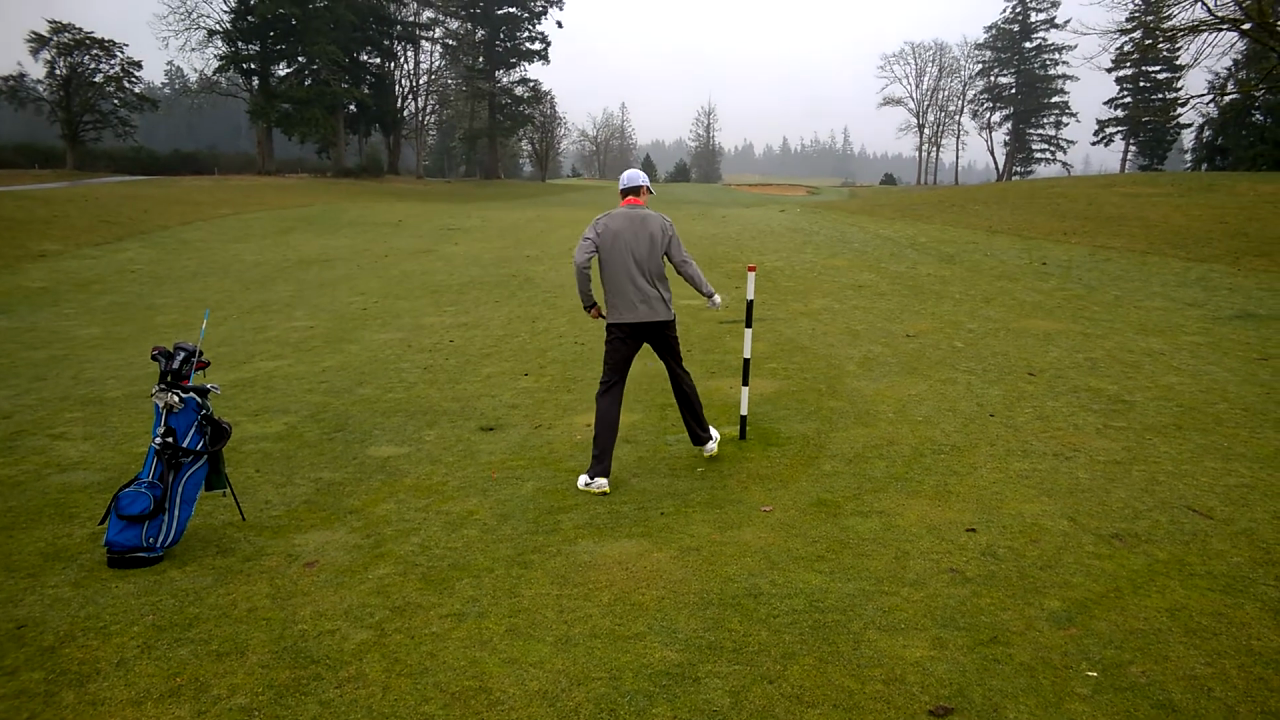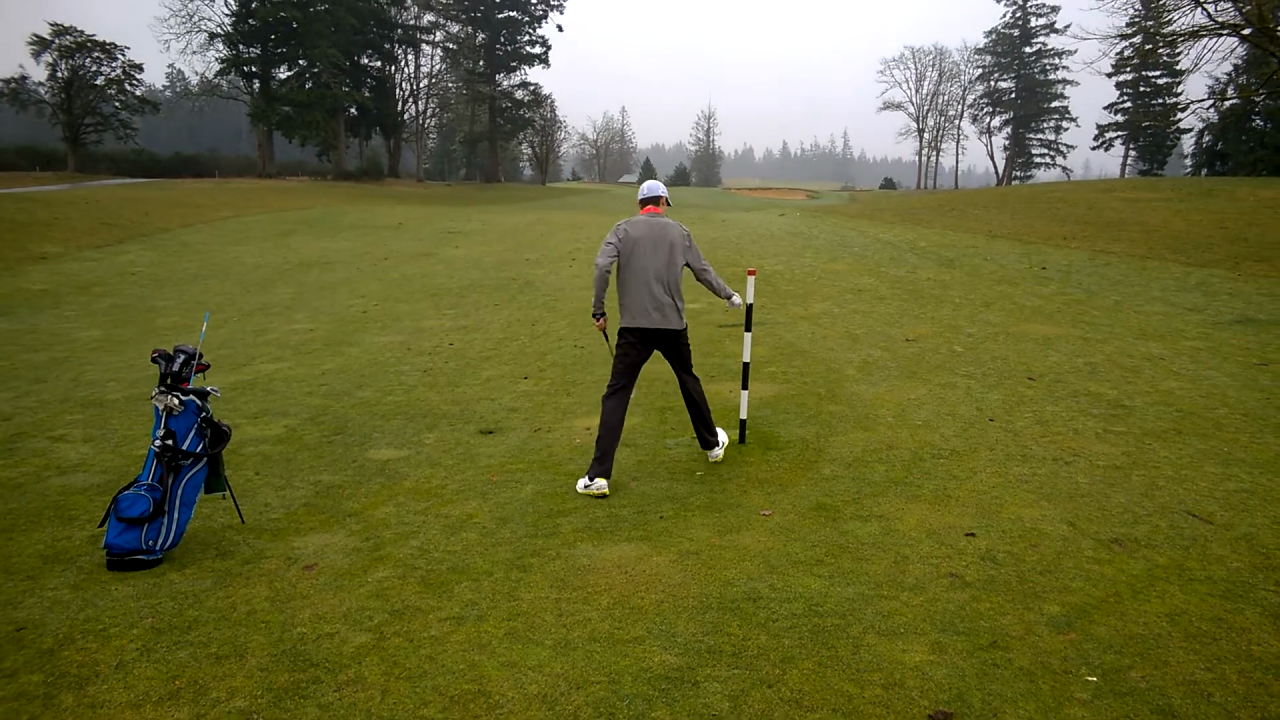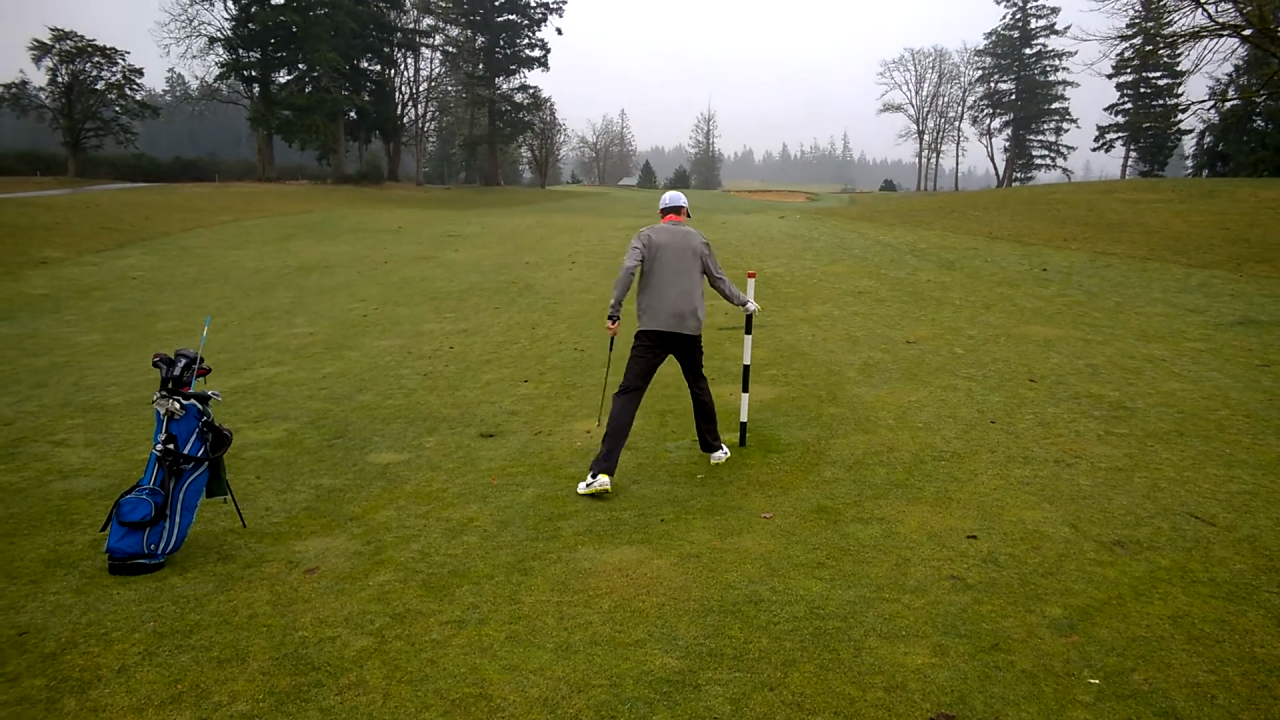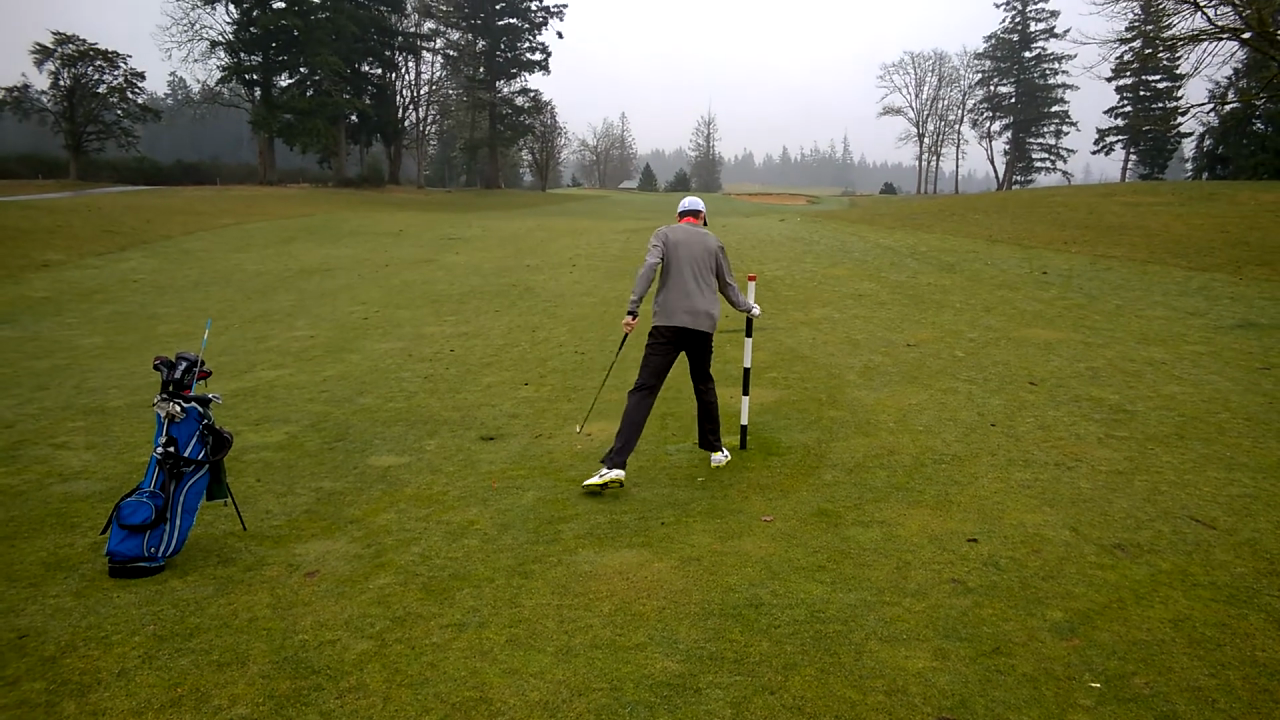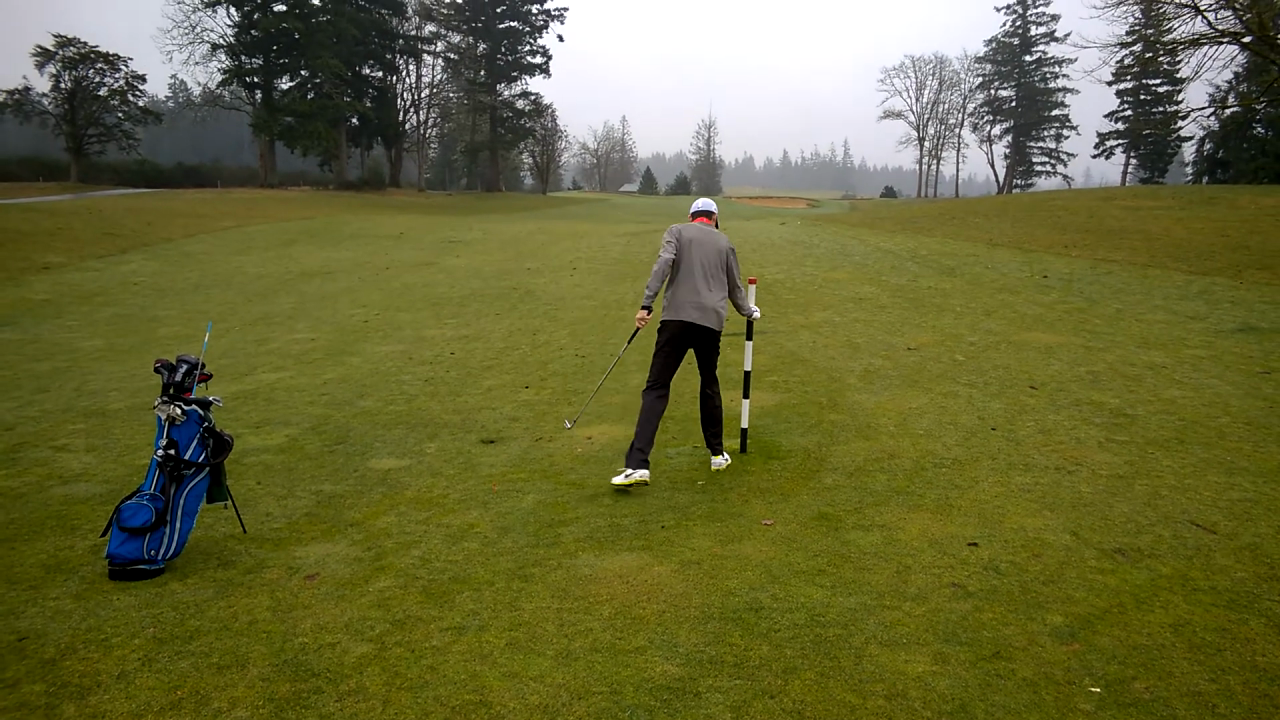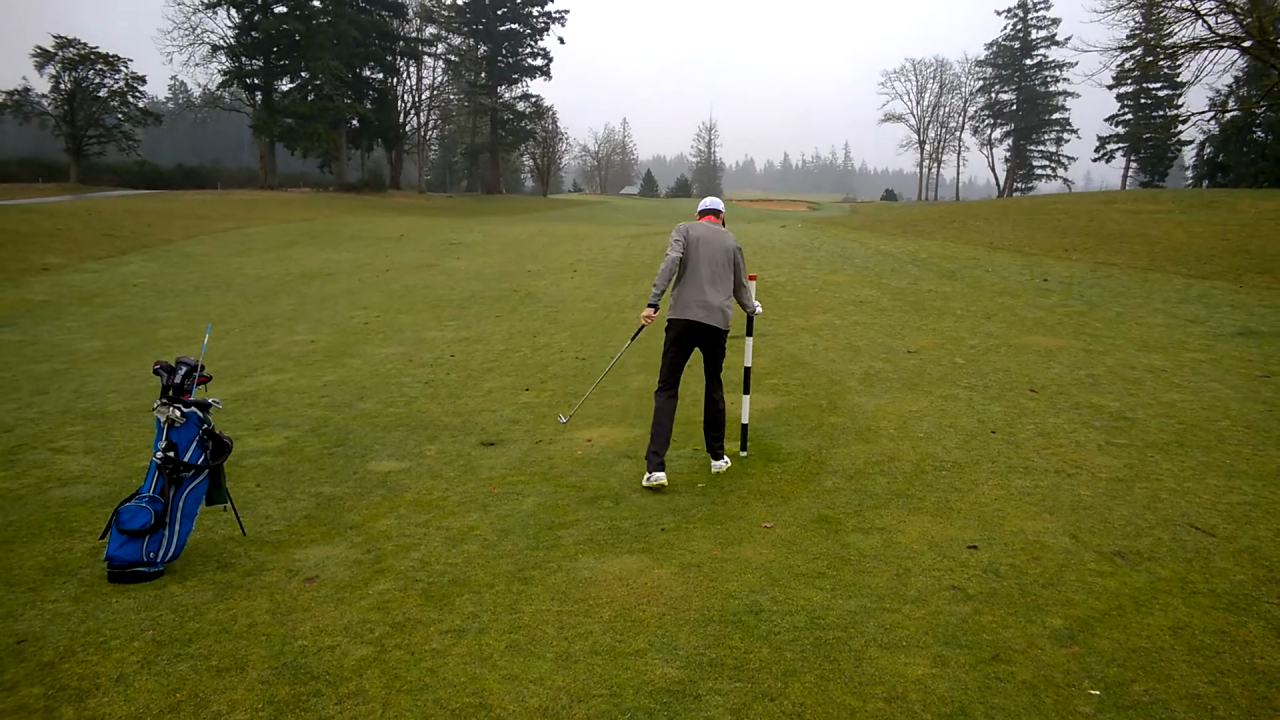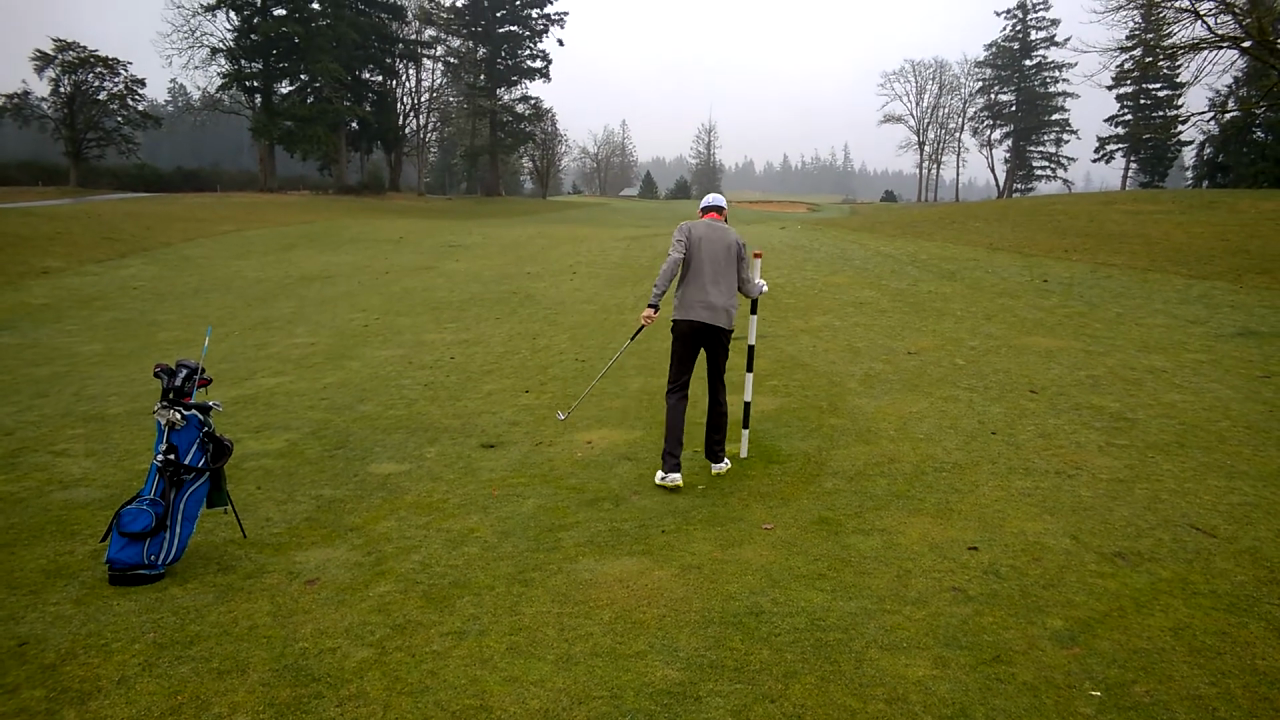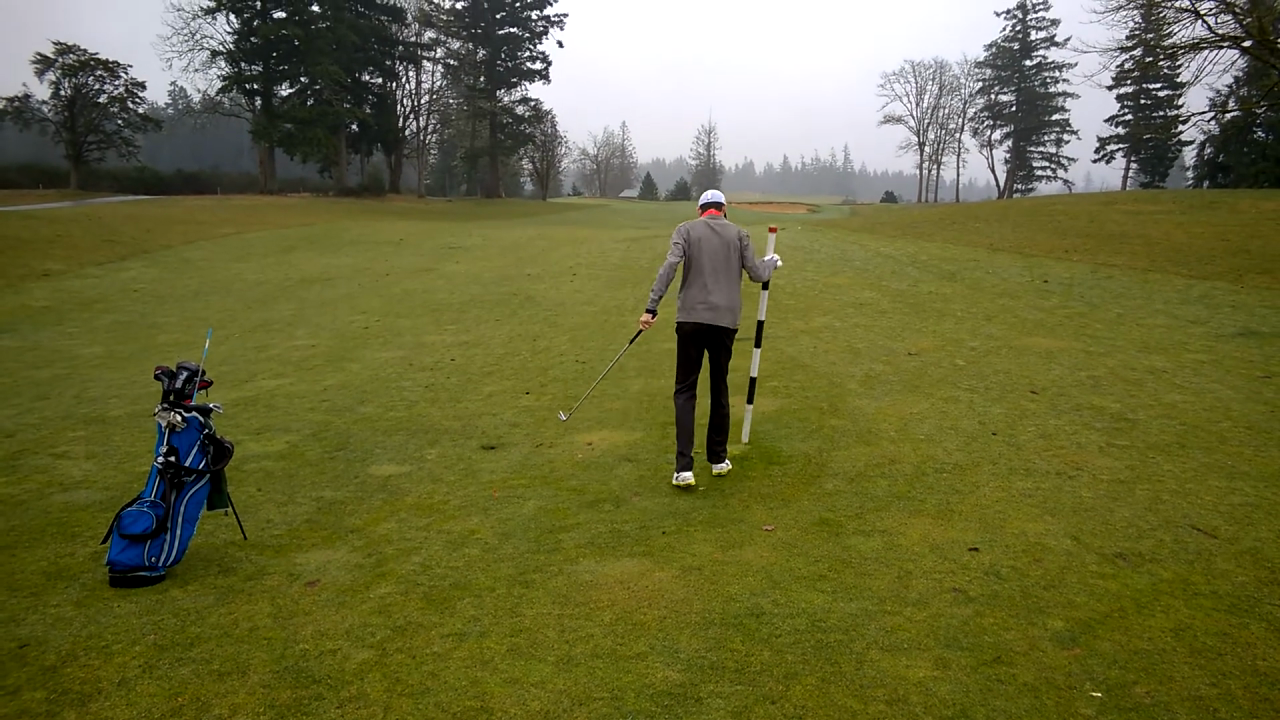
dt=0.1s
person 1, frame 1
left shoulder: (603, 223)
right shoulder: (660, 222)
left elbow: (581, 262)
right elbow: (684, 264)
left wrist: (589, 303)
right wrist: (710, 294)
left hip: (621, 319)
right hip: (660, 316)
left knee: (610, 392)
right knee: (678, 374)
left ankle: (598, 474)
right ankle: (704, 438)
person 1, frame 2
left shoulder: (623, 228)
right shoulder: (678, 231)
left elbow: (603, 265)
right elbow: (703, 272)
left wrist: (598, 309)
right wrist: (730, 295)
left hip: (636, 324)
right hip: (672, 322)
left knee: (616, 395)
right knee: (688, 379)
left ankle: (599, 475)
right ankle: (712, 442)
person 1, frame 3
left shoulder: (647, 234)
right shoulder: (698, 239)
left elbow: (628, 268)
right elbow: (719, 280)
left wrist: (613, 312)
right wrist: (744, 302)
left hip: (653, 328)
right hip: (689, 328)
left knee: (627, 395)
right knee: (698, 383)
left ankle: (602, 472)
right ankle: (714, 447)
person 1, frame 4
left shoulder: (665, 233)
right shoulder: (714, 242)
left elbow: (650, 266)
right elbow: (727, 286)
left wrist: (632, 310)
right wrist: (747, 307)
left hip: (668, 324)
right hip: (702, 325)
left knee: (643, 392)
right knee: (705, 384)
left ankle: (614, 465)
right ankle: (715, 451)
person 1, frame 5
left shoulder: (677, 231)
right shoulder: (724, 242)
left elbow: (664, 263)
right elbow: (735, 288)
left wrist: (646, 305)
right wrist: (748, 311)
left hip: (677, 320)
right hip: (711, 323)
left knee: (656, 390)
right knee: (709, 385)
left ankle: (637, 465)
right ankle: (716, 453)
person 1, frame 6
left shoulder: (684, 229)
right shoulder: (731, 241)
left elbow: (671, 261)
right elbow: (740, 289)
left wrist: (653, 302)
right wrist: (752, 307)
left hip: (684, 318)
right hip: (717, 322)
left knee: (667, 390)
right knee: (713, 387)
left ankle: (656, 468)
right ankle: (717, 455)
person 1, frame 7
left shoulder: (687, 228)
right shoulder: (735, 238)
left elbow: (673, 261)
right elbow: (745, 285)
left wrist: (653, 303)
right wrist: (760, 288)
left hip: (688, 319)
right hip: (721, 322)
left knee: (677, 391)
right knee: (716, 389)
left ankle: (671, 468)
right ankle: (716, 457)
person 1, frame 8
left shoulder: (685, 230)
right shoulder: (738, 233)
left elbow: (669, 266)
right elbow: (758, 274)
left wrist: (651, 308)
right wrist: (771, 263)
left hip: (691, 319)
right hip: (725, 321)
left knee: (685, 391)
right knee: (719, 388)
left ankle: (685, 467)
right ankle: (718, 458)
